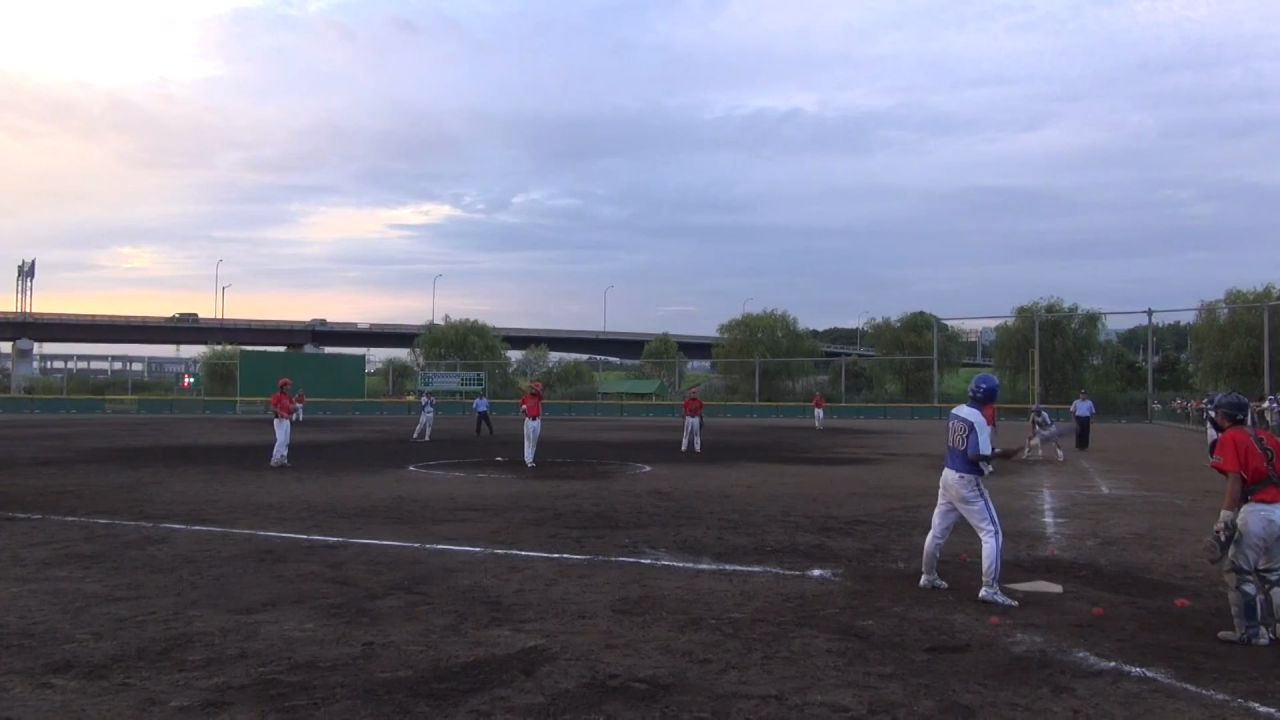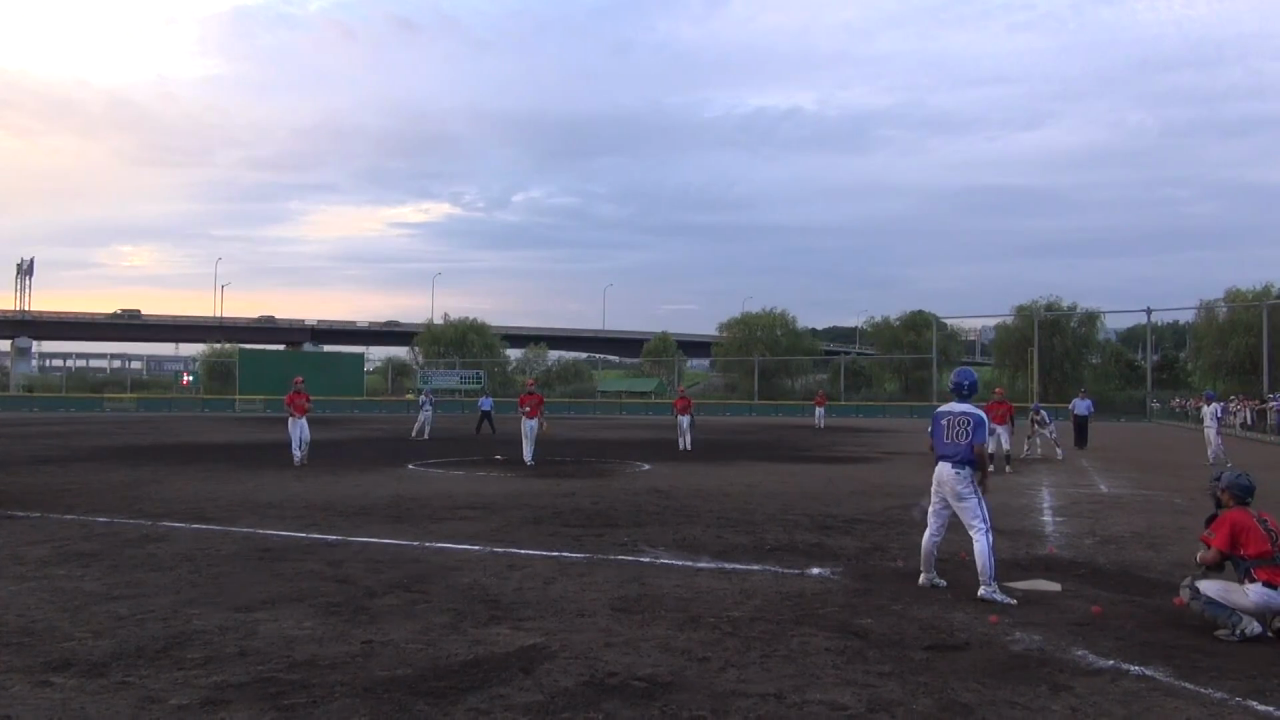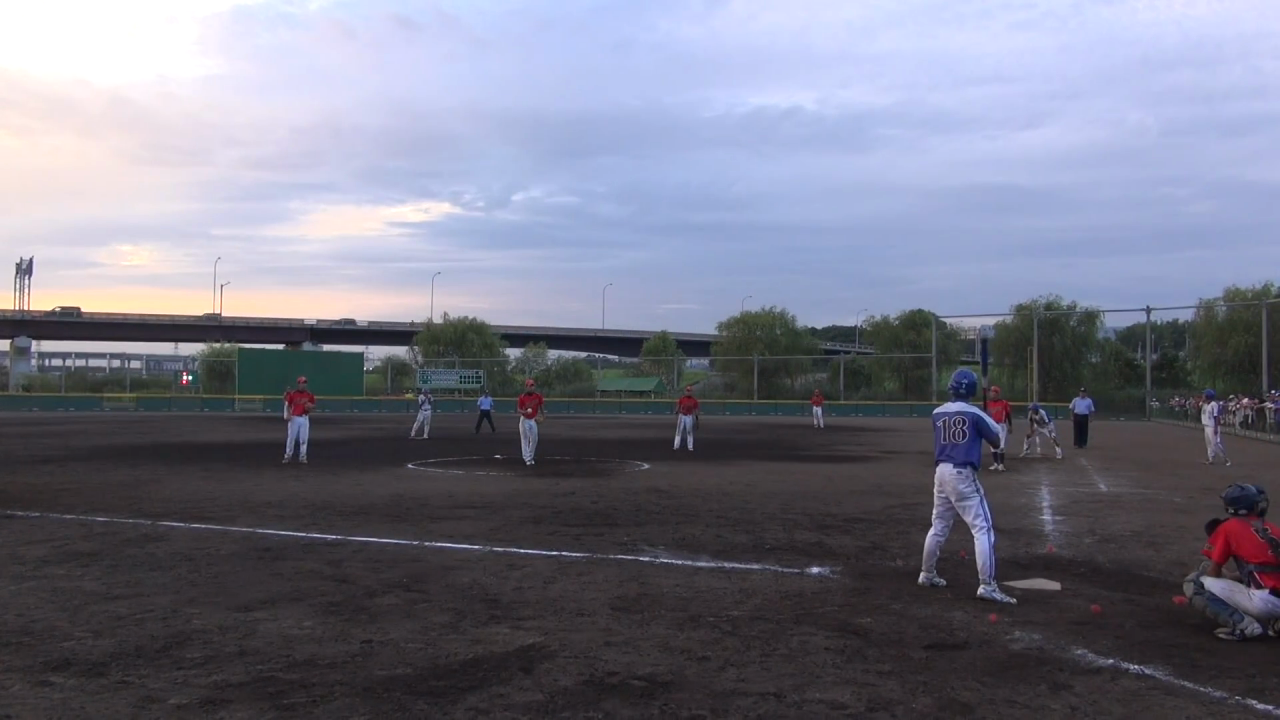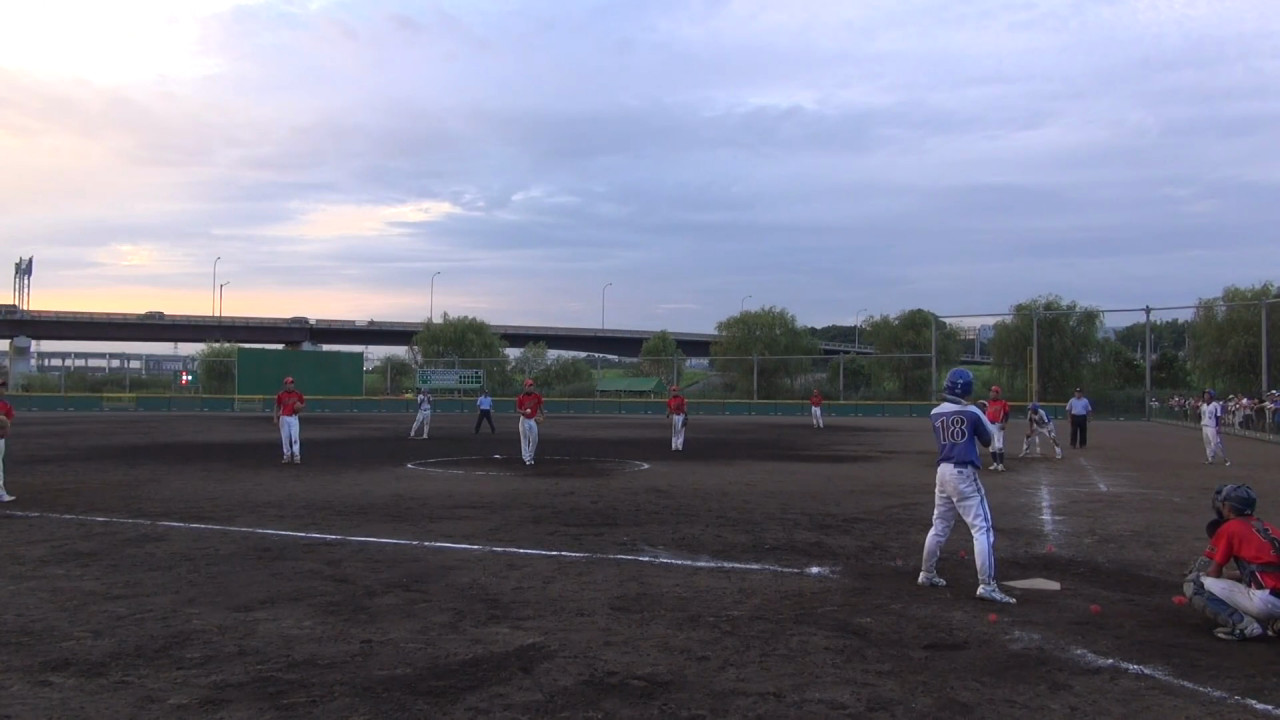
dt=1s
person 1, frame 1
left shoulder: (956, 412)
right shoulder: (978, 420)
right elbow: (975, 456)
left wrist: (991, 452)
right wrist: (999, 454)
left hip: (948, 476)
right hip: (967, 482)
left knee: (938, 530)
right knee: (991, 534)
left ankle: (928, 576)
right ankle: (989, 589)
person 1, frame 2
left shoulder: (940, 412)
right shoulder: (978, 416)
left elbow: (931, 446)
right elbow: (979, 451)
right wrist: (984, 475)
left hip: (940, 472)
right hip: (963, 475)
left knee: (934, 527)
right knee: (980, 532)
left ankle: (927, 575)
right ankle: (987, 587)
person 1, frame 3
left shoulder: (937, 413)
right shoulder: (974, 414)
right elbow: (996, 443)
right wrist: (986, 423)
left hip: (941, 473)
right hip: (963, 475)
left knee: (939, 526)
right knee: (983, 530)
left ankle: (927, 574)
right ankle: (987, 586)
person 1, frame 4
left shoulder: (936, 413)
right shoulder: (971, 412)
right elbow: (987, 442)
left hip: (942, 472)
right hip: (963, 474)
left knee: (939, 527)
right knee: (982, 530)
left ankle: (927, 574)
right ankle: (987, 586)
person 2, frame 1
left shoulder: (1229, 438)
left elbow: (1234, 481)
left wrist: (1224, 520)
left hip: (1258, 512)
left knee: (1238, 572)
left ankle: (1250, 633)
person 2, frame 2
left shoulder: (1229, 517)
right shoulder: (1264, 518)
left elbow: (1212, 558)
left wrist: (1199, 557)
right wrist: (1227, 555)
left hip: (1259, 595)
left knee: (1189, 588)
left ankle: (1242, 625)
person 2, frame 3
left shoulder: (1228, 527)
left elbow: (1213, 573)
right wrist: (1231, 576)
left hip: (1262, 601)
left knee: (1193, 583)
left ankle: (1243, 625)
person 2, frame 4
left shoulder: (1229, 528)
left elbow: (1213, 573)
right wrist: (1229, 574)
left hip: (1263, 602)
left knee: (1194, 584)
left ankle: (1243, 625)
